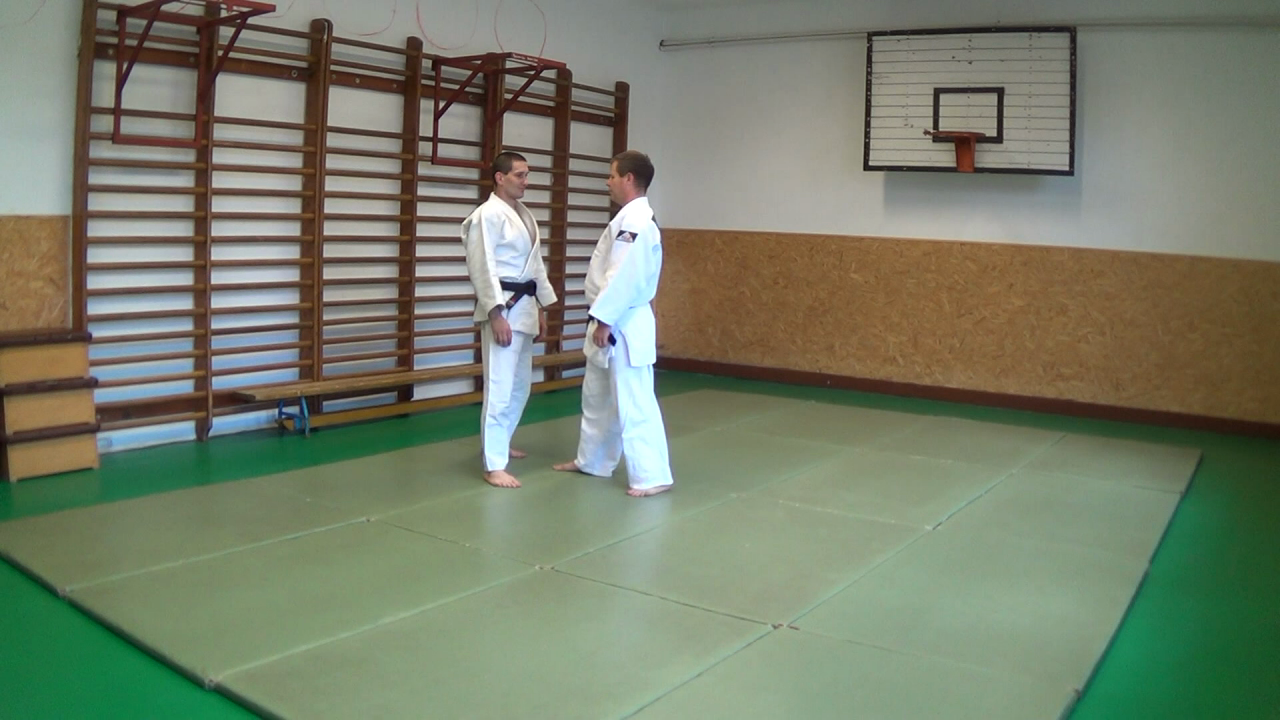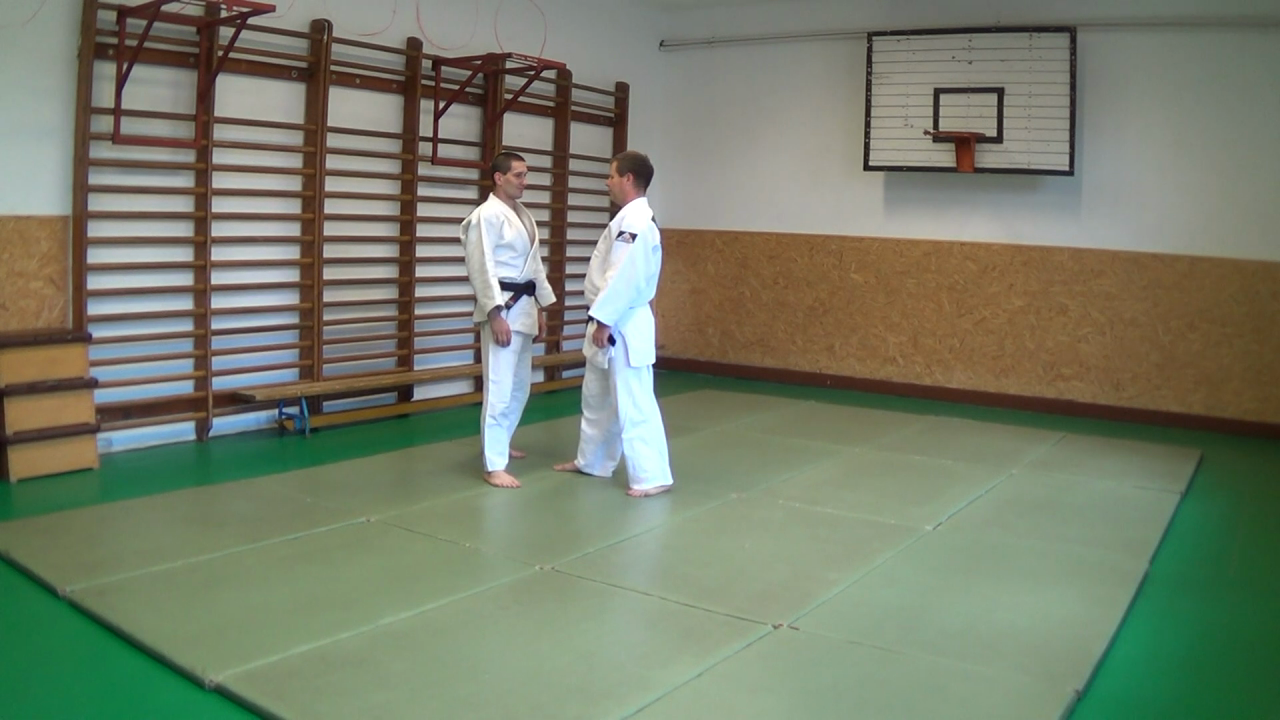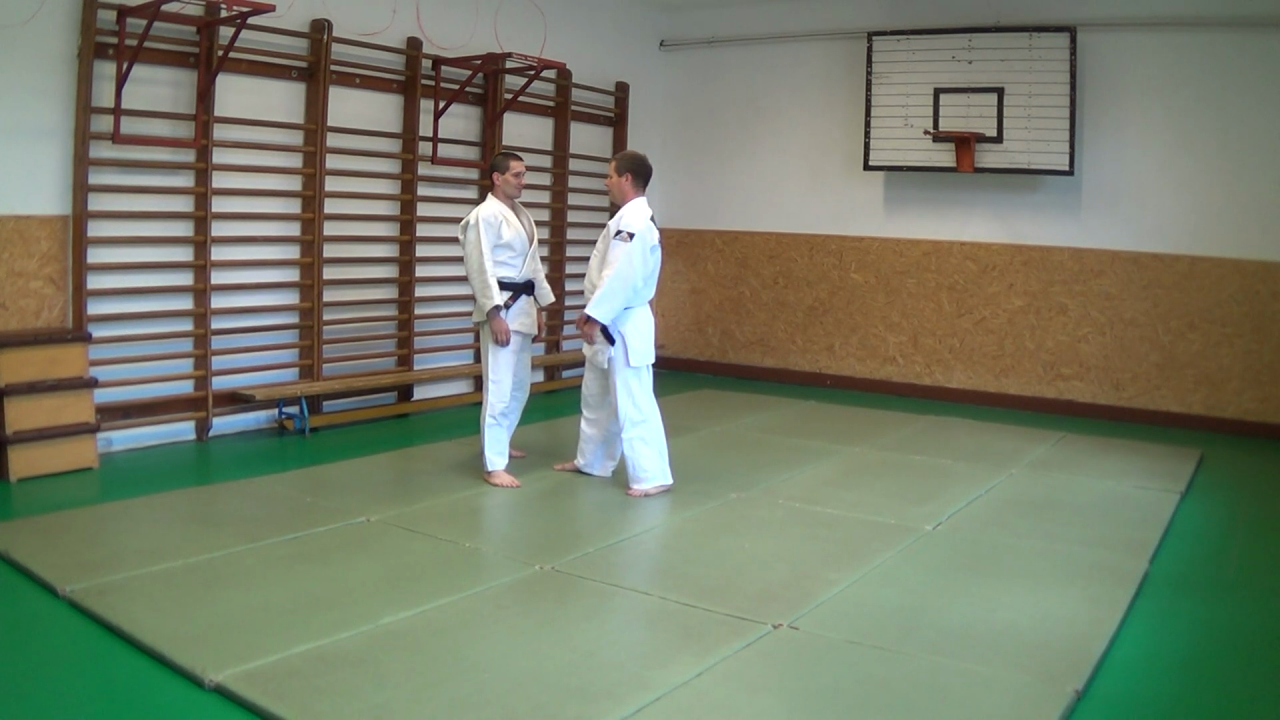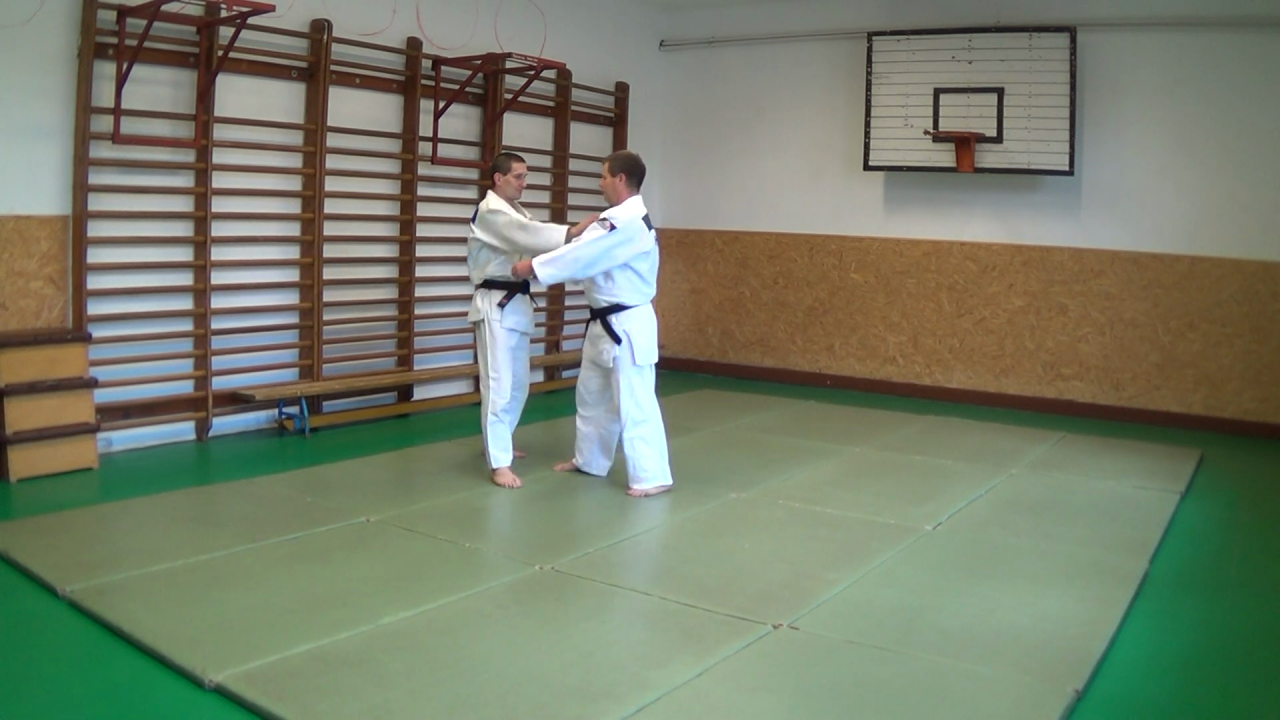
dt=0.5s
person 1, frame 1
left shoulder: (634, 220)
right shoulder: (631, 218)
left elbow: (624, 278)
left wrist: (604, 321)
left hip: (624, 326)
right hip: (614, 323)
left knee: (634, 403)
right knee: (598, 397)
left ankle: (652, 476)
right ankle: (592, 461)
person 1, frame 2
left shoulder: (634, 221)
right shoulder: (630, 218)
left elbow: (623, 278)
left wrist: (604, 321)
left hip: (624, 326)
right hip: (614, 323)
left knee: (634, 404)
right knee: (597, 397)
left ankle: (652, 477)
right ankle: (592, 461)
person 1, frame 3
left shoulder: (633, 221)
right shoulder: (631, 218)
left elbow: (621, 277)
left wrist: (592, 314)
right wrist: (594, 312)
left hip: (623, 326)
right hip: (612, 323)
left knee: (633, 404)
right knee: (596, 397)
left ankle: (651, 476)
right ankle: (591, 461)
person 1, frame 4
left shoulder: (625, 221)
right shoulder: (626, 218)
left elbow: (582, 255)
right elbow: (590, 252)
left wrist: (535, 266)
right wrist: (550, 252)
left hip: (627, 325)
right hip: (608, 323)
left knee: (634, 403)
right knee: (592, 394)
left ankle: (651, 476)
right ankle: (590, 459)
person 2, frame 1
left shoulder: (524, 215)
right shoulder: (487, 215)
right elbow: (482, 268)
left wrist: (541, 308)
right wrist: (496, 314)
left hip: (524, 305)
right hip: (502, 306)
left knee: (520, 384)
right knee: (499, 386)
left ankle: (500, 443)
right ankle: (493, 465)
person 2, frame 2
left shoulder: (522, 215)
right shoulder: (486, 216)
right elbow: (481, 269)
left wrist: (539, 308)
right wrist: (495, 314)
left hip: (524, 306)
right hip: (501, 307)
left knee: (519, 384)
right knee: (500, 386)
left ankle: (500, 443)
right ankle: (494, 465)
person 2, frame 3
left shoulder: (521, 215)
right shoulder: (484, 216)
right elbow: (480, 270)
left wrist: (539, 307)
right wrist: (495, 314)
left hip: (523, 306)
right hip: (500, 308)
left knee: (519, 384)
right knee: (499, 386)
left ankle: (500, 443)
right ankle: (494, 465)
person 2, frame 4
left shoulder: (516, 213)
right shoulder: (490, 212)
left elbow: (540, 248)
right elbow: (532, 235)
right wrist: (574, 231)
left hip: (517, 303)
right hip: (495, 306)
left knee: (518, 383)
right knee: (499, 384)
left ankle: (498, 443)
right ankle: (499, 464)
